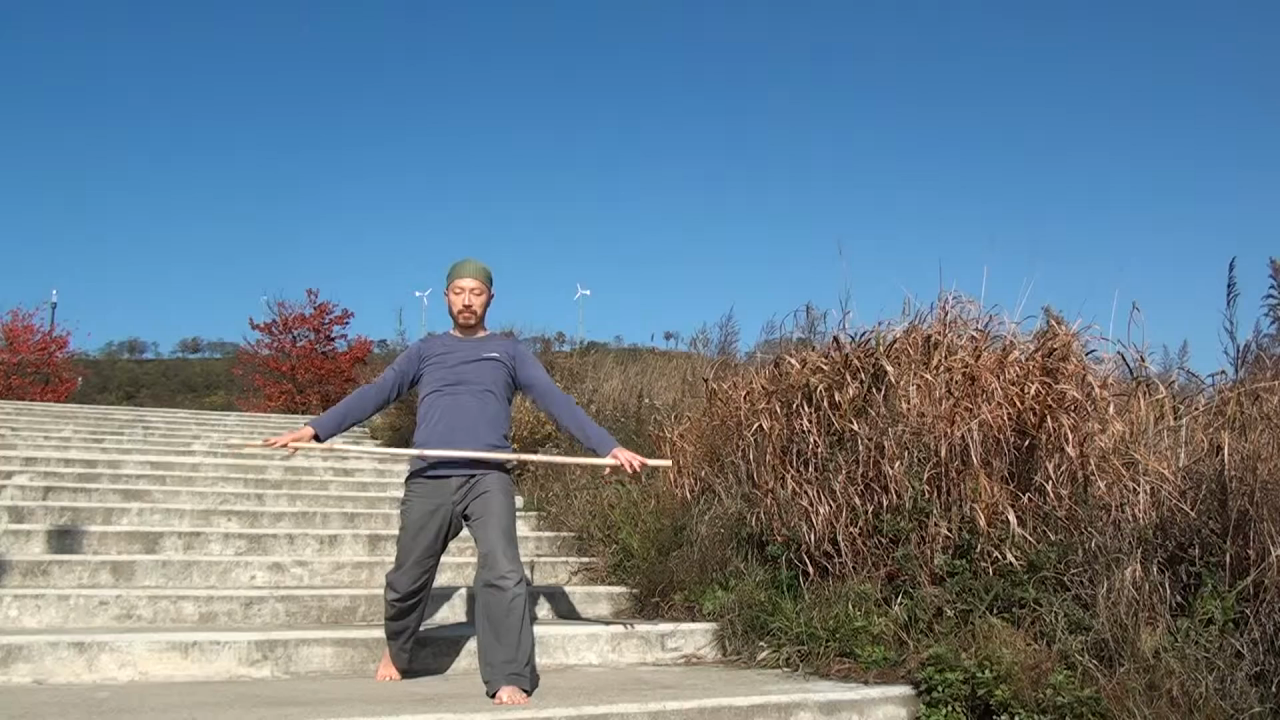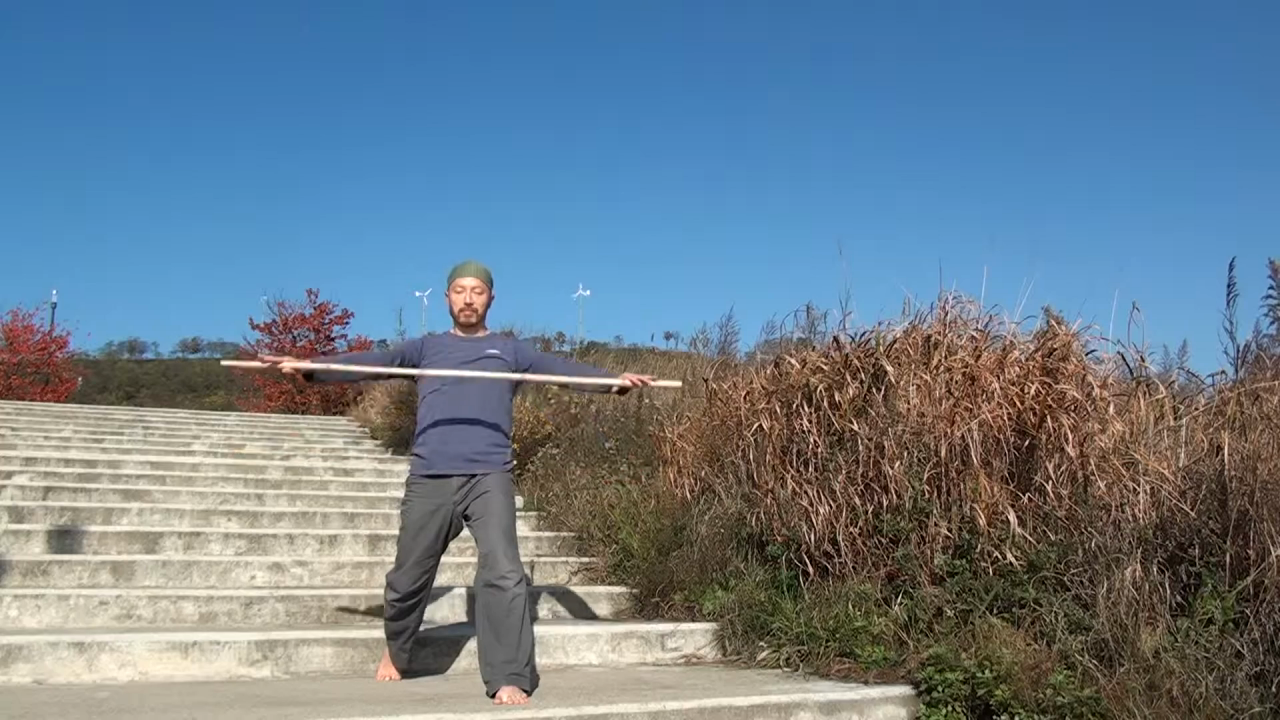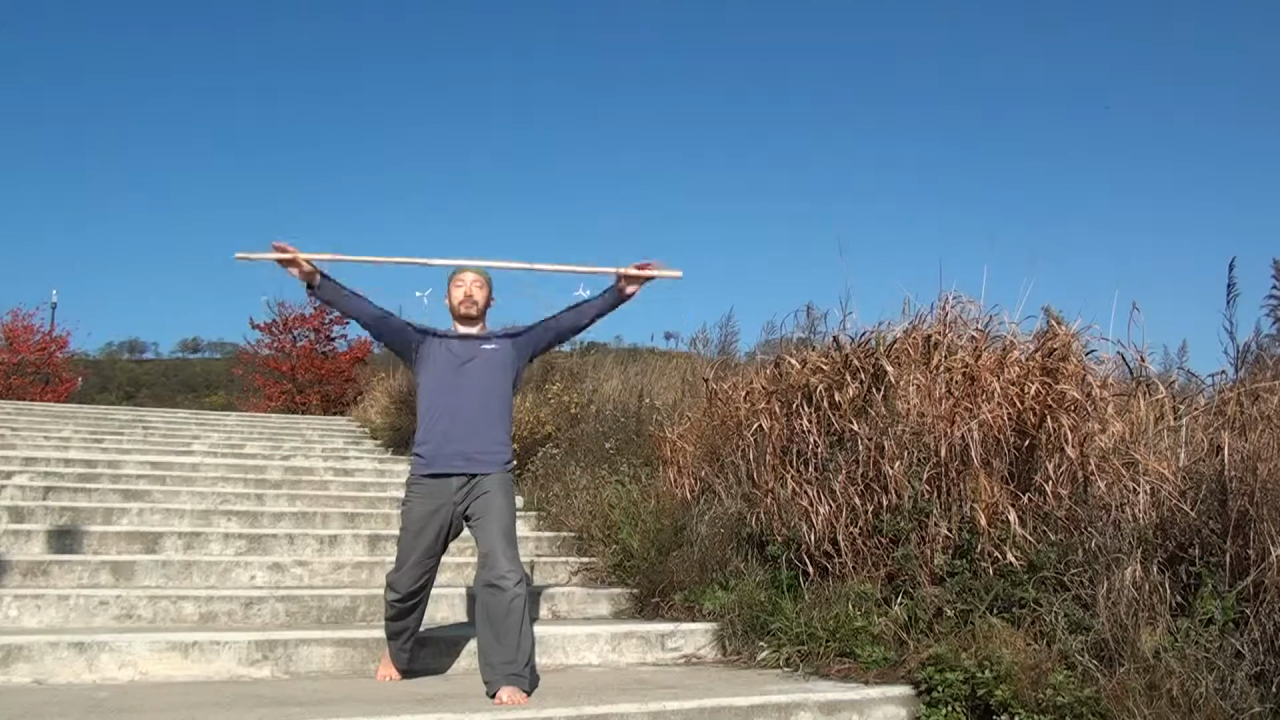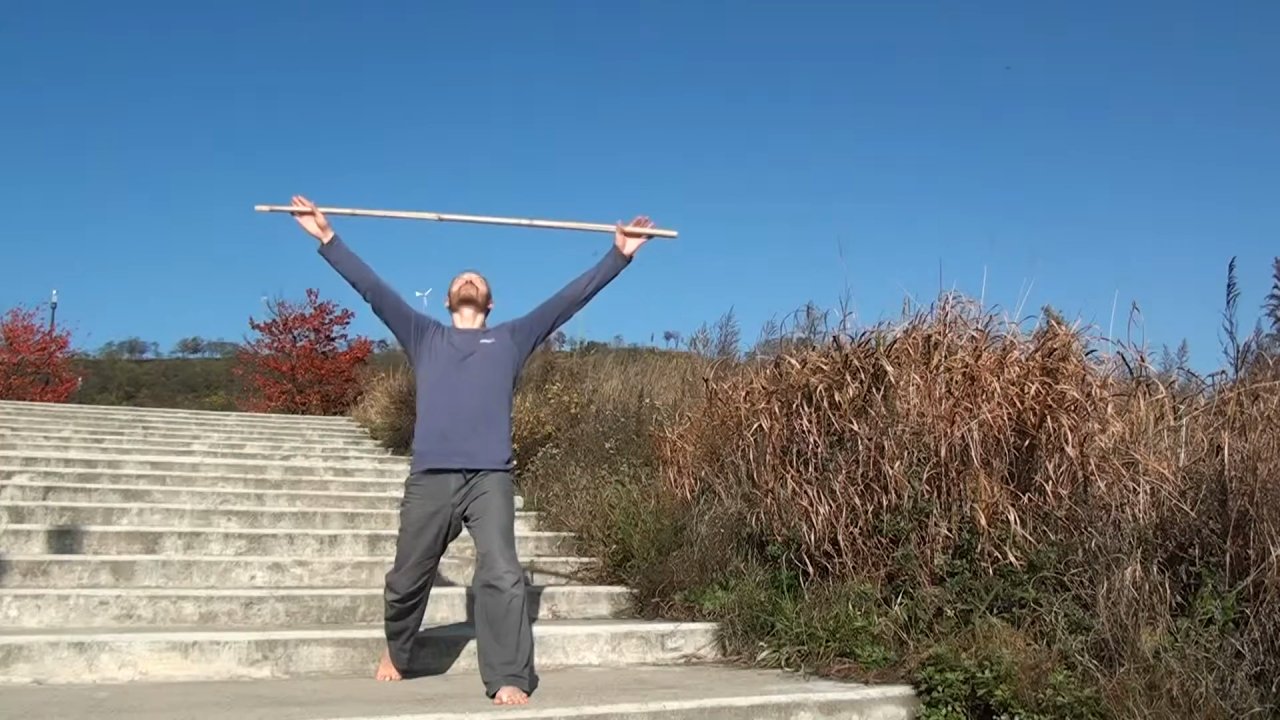
dt=0.3s
person 1, frame 1
left shoulder: (510, 351)
right shoulder: (425, 349)
left elbow: (554, 398)
right elbow: (377, 392)
left wrist: (608, 446)
right wrist: (314, 428)
left hip: (490, 479)
right hip: (428, 479)
left knee: (503, 575)
right knee: (407, 578)
left ankle: (509, 679)
right ankle: (396, 652)
person 1, frame 2
left shoulder: (512, 348)
right shoulder: (424, 346)
left elbow: (560, 367)
right elbow: (371, 359)
left wrist: (612, 380)
right wrist: (310, 366)
left hip: (490, 477)
right hip: (429, 479)
left knee: (503, 574)
right knee: (407, 578)
left ankle: (510, 679)
right ankle: (396, 652)
person 1, frame 3
left shoulder: (513, 342)
right shoulder: (423, 342)
left elbow: (570, 320)
right elbow: (370, 316)
left wrist: (619, 293)
right wrist: (312, 279)
left hip: (491, 478)
right hip: (430, 480)
left knee: (502, 575)
right knee: (408, 578)
left ankle: (509, 680)
right ankle: (396, 653)
person 1, frame 4
left shoulder: (511, 339)
right shoulder: (423, 336)
left elbow: (570, 298)
right elbow: (372, 289)
left wrist: (619, 254)
right wrist: (326, 237)
left hip: (490, 477)
right hip: (429, 478)
left knee: (501, 575)
right knee: (408, 579)
left ankle: (510, 680)
right ankle: (396, 654)
